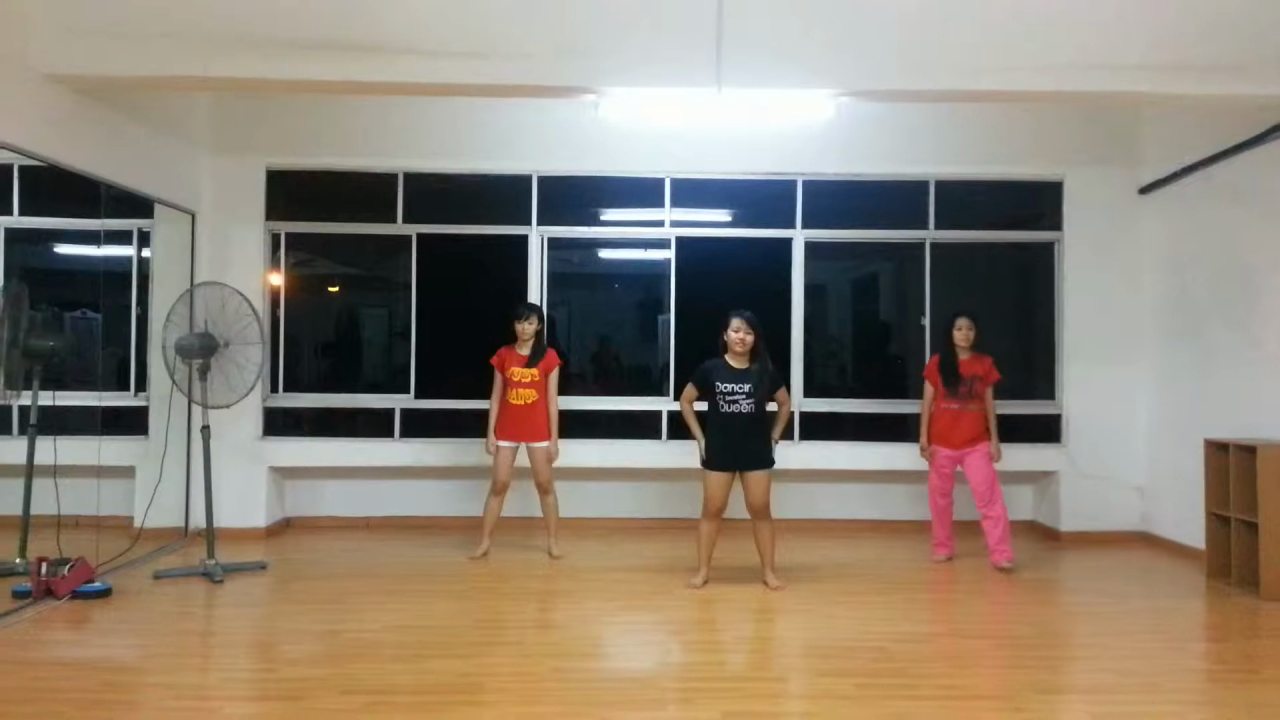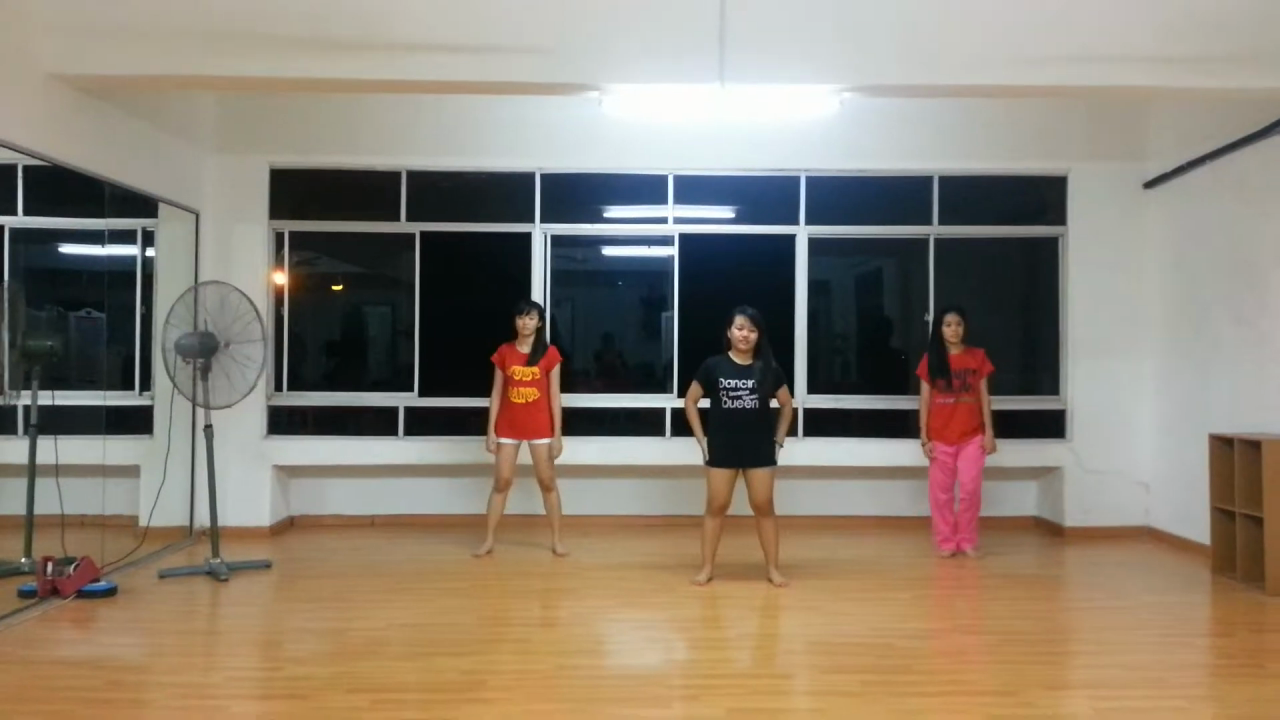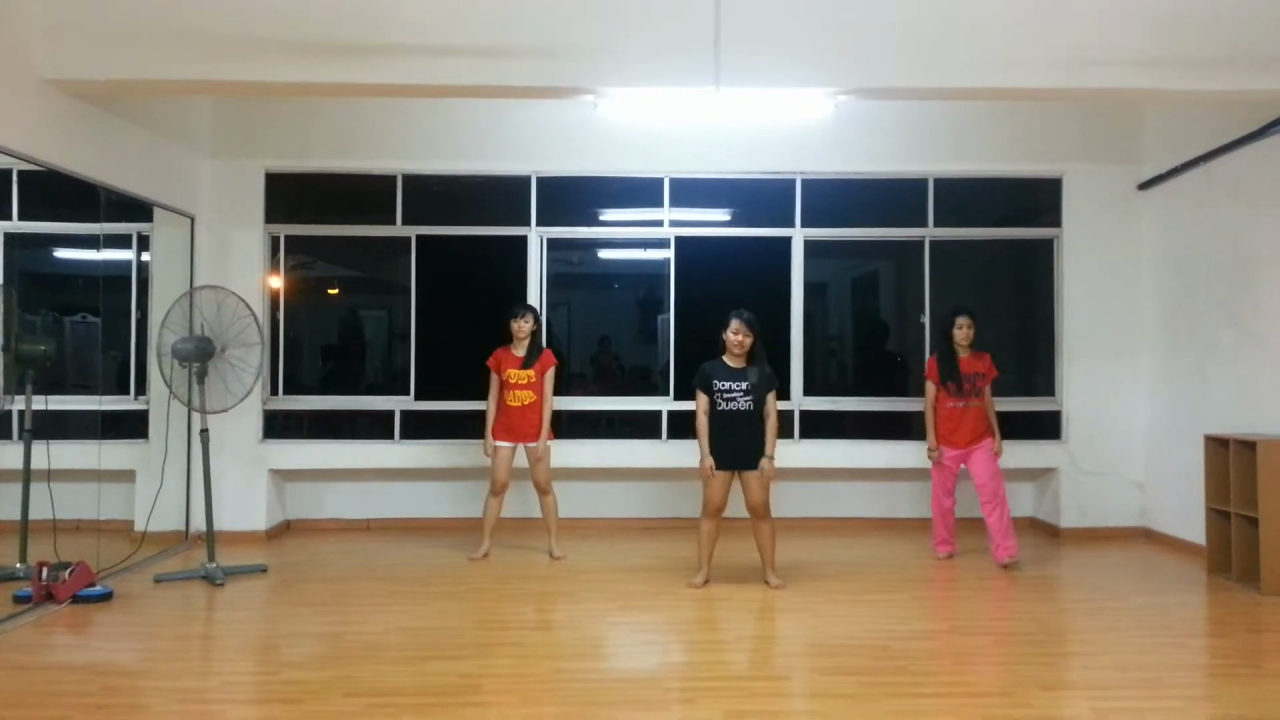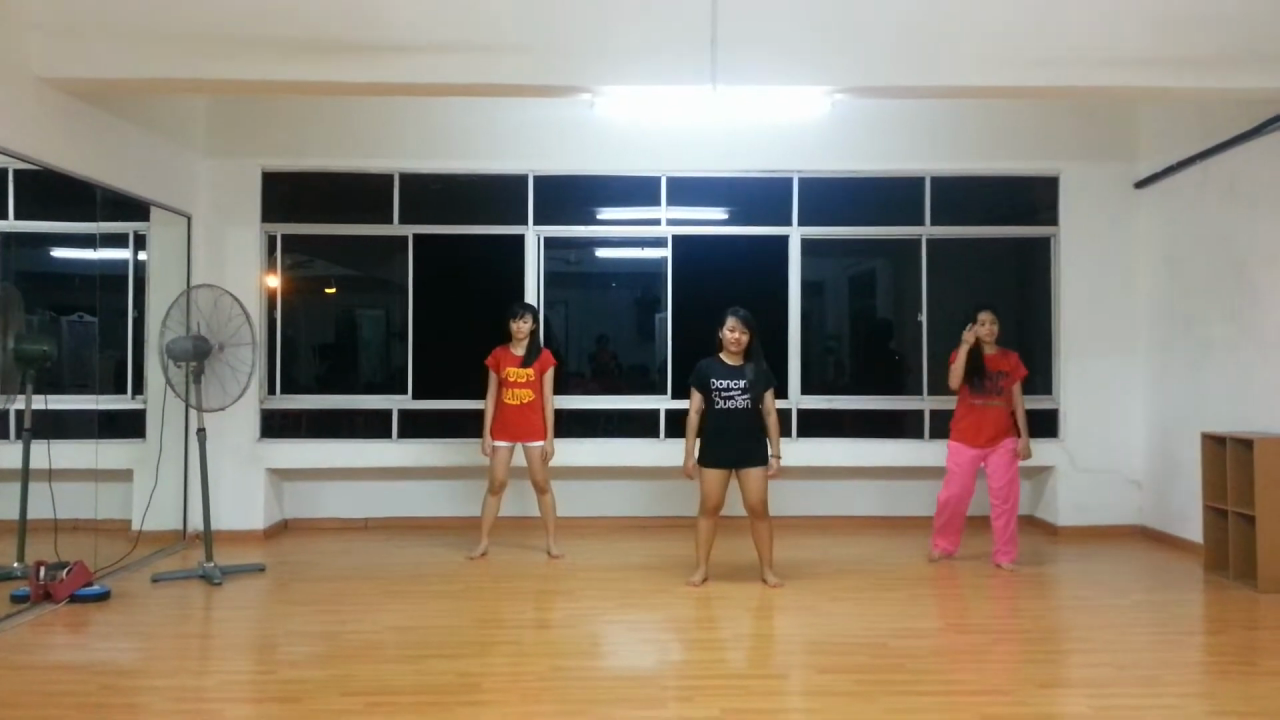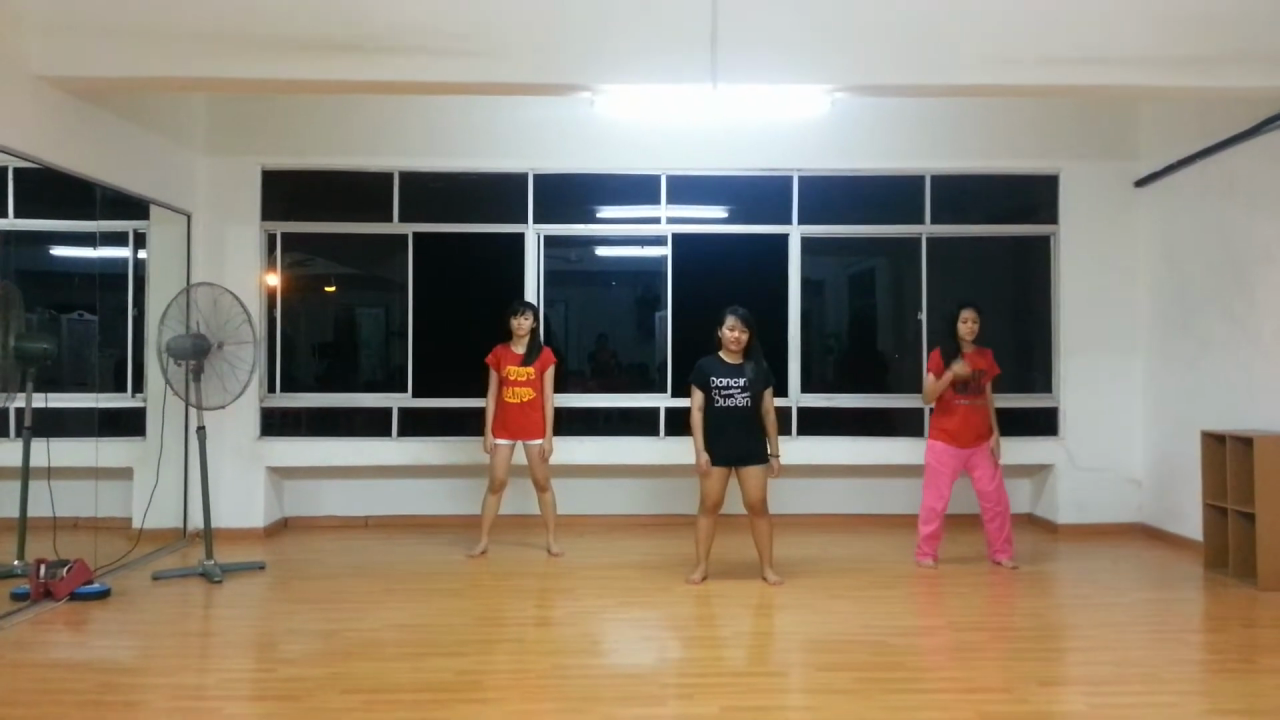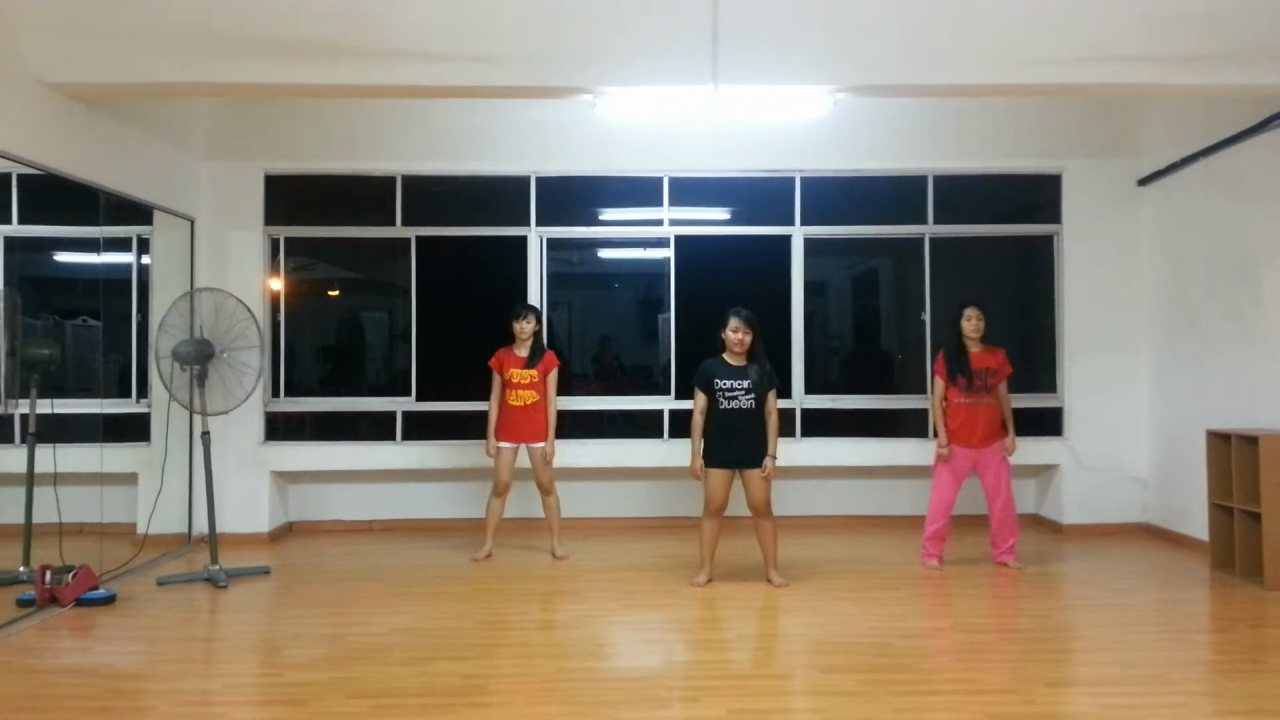
dt=0.5s
person 1, frame 1
left shoulder: (765, 371)
right shoulder: (710, 369)
left elbow: (785, 404)
right elbow: (685, 401)
left wrist: (773, 437)
right wrist: (700, 438)
left hip: (756, 452)
right hip: (718, 451)
left knee: (760, 510)
right knee: (712, 510)
left ankle: (768, 571)
right ankle: (702, 570)
person 1, frame 2
left shoulder: (768, 368)
right shoulder: (713, 366)
left elbow: (787, 405)
right elbow: (690, 401)
left wrist: (778, 441)
right wrist: (702, 441)
left hip: (760, 449)
right hip: (721, 449)
left knee: (764, 507)
right knee: (716, 507)
left ankle: (773, 568)
right ankle: (707, 567)
person 1, frame 3
left shoulder: (762, 372)
right shoulder: (709, 370)
left elbow: (771, 415)
right elbow: (702, 413)
left wrist: (769, 455)
right wrist: (704, 453)
left hip: (754, 452)
right hip: (718, 452)
left knee: (760, 510)
right knee: (712, 510)
left ankle: (769, 571)
right ankle: (703, 570)
person 1, frame 4
left shoulder: (759, 370)
right shoulder: (705, 368)
left elbow: (770, 412)
right elbow: (694, 412)
left wrist: (775, 454)
right wrist: (689, 454)
left hip: (752, 451)
right hip: (714, 451)
left knee: (758, 509)
right knee: (709, 508)
left ankle: (767, 569)
right ankle: (701, 568)
person 1, frame 5
left shoulder: (759, 368)
right shoulder: (705, 366)
left elbow: (768, 412)
right elbow: (697, 409)
left wrist: (774, 452)
right wrist: (700, 450)
left hip: (752, 449)
right hip: (715, 449)
left knee: (757, 506)
right knee: (709, 506)
left ankle: (767, 567)
right ankle: (701, 566)
person 1, frame 6
left shoulder: (762, 370)
right shoulder: (709, 369)
left elbow: (771, 413)
right elbow: (699, 413)
left wrist: (771, 454)
right wrist: (696, 454)
left hip: (755, 451)
right hip: (718, 452)
left knee: (761, 508)
right knee: (713, 508)
left ankle: (772, 569)
right ankle: (706, 568)
person 2, frame 1
left shoulder: (985, 364)
right shoulder: (937, 363)
left elbow: (989, 403)
right elbow: (927, 403)
left wrist: (994, 439)
right wrist: (924, 440)
left hip: (976, 443)
right hip: (942, 442)
left knee: (989, 496)
right knee: (940, 496)
left ankle: (1001, 554)
right ankle: (942, 547)
person 2, frame 2
left shoulder: (977, 357)
right shoulder: (930, 360)
left elbow: (984, 396)
right elbow: (925, 401)
left wrist: (989, 432)
right wrist: (924, 436)
left hip: (972, 436)
right hip: (940, 438)
left knee: (970, 489)
right knee: (941, 492)
left ankle: (966, 540)
right ankle: (946, 542)
person 2, frame 3
left shoulder: (984, 361)
right shoulder: (937, 362)
left elbow: (987, 401)
right elbow: (930, 404)
left wrist: (997, 435)
right wrist: (931, 441)
left hip: (980, 441)
right hip: (947, 441)
left knee: (992, 492)
right knee: (943, 496)
left ankle: (1005, 550)
right ankle: (943, 545)
person 2, frame 4
left shoulder: (1011, 359)
right shoulder: (962, 354)
left elbow: (1018, 400)
right elbow: (954, 383)
left wrist: (1024, 436)
right wrist: (966, 346)
left hip: (1002, 440)
right hip: (965, 440)
left knee: (1005, 497)
right knee: (953, 494)
left ankle: (1004, 554)
right ankle: (942, 544)
person 2, frame 5
left shoulder: (986, 357)
right shoulder: (940, 356)
left elbow: (988, 398)
right elbow: (928, 397)
left wrist: (995, 434)
right wrist: (950, 375)
left hip: (980, 441)
right hip: (945, 440)
left knee: (995, 497)
right knee: (935, 498)
left ankle: (1002, 552)
right ankle: (926, 552)
person 2, frame 6
left shoulder: (997, 356)
right shoulder: (947, 357)
left elbow: (1003, 397)
right elbow: (937, 400)
left wrist: (1011, 432)
right wrist: (942, 438)
left hip: (992, 442)
right hip: (956, 442)
left knee: (1001, 499)
right knee: (942, 499)
left ankle: (1006, 552)
right ankle: (932, 553)
person 3, frame 1
left shoulder: (549, 357)
right shoulder: (503, 355)
left elbow: (552, 399)
right elbow: (496, 396)
left wrist: (554, 437)
right wrist: (490, 432)
left hip: (538, 431)
right hip: (507, 430)
left knee: (545, 485)
right knee: (499, 485)
left ankle: (552, 541)
right ankle: (485, 541)
person 3, frame 2
left shoulder: (550, 354)
right shoulder: (504, 352)
left elbow: (554, 396)
right elbow: (496, 393)
left wrist: (557, 434)
right wrist: (490, 430)
left hip: (540, 428)
right hip: (508, 427)
left knee: (547, 483)
right knee: (502, 482)
left ankle: (556, 539)
right ankle: (489, 539)
person 3, frame 3
left shoulder: (545, 357)
right shoulder: (499, 356)
left elbow: (547, 399)
right elbow: (493, 397)
left wrist: (543, 436)
right wrist: (488, 434)
left hip: (534, 430)
right hip: (504, 431)
left knee: (543, 486)
right knee: (497, 485)
left ankle: (553, 542)
right ankle: (485, 543)
person 3, frame 4
left shoulder: (543, 357)
right shoulder: (498, 355)
left elbow: (548, 399)
right elbow: (491, 397)
left wrist: (549, 437)
right wrist: (486, 434)
left hip: (533, 431)
right hip: (503, 430)
left knee: (542, 485)
right knee: (496, 485)
left ankle: (551, 541)
right ankle: (483, 542)
person 3, frame 5
left shoulder: (544, 355)
right shoulder: (499, 353)
left elbow: (548, 398)
right elbow: (492, 395)
left wrist: (548, 436)
right wrist: (488, 432)
left hip: (534, 429)
right hip: (504, 429)
left knee: (543, 483)
right knee: (496, 483)
left ankle: (551, 539)
right ankle: (483, 540)
person 3, frame 6
left shoulder: (547, 358)
right shoulder: (501, 357)
left elbow: (551, 401)
right elbow: (495, 398)
left wrist: (551, 439)
right wrist: (490, 436)
left hip: (537, 432)
right hip: (507, 432)
left knee: (546, 486)
right knee: (500, 486)
left ankle: (556, 543)
right ankle: (488, 544)
